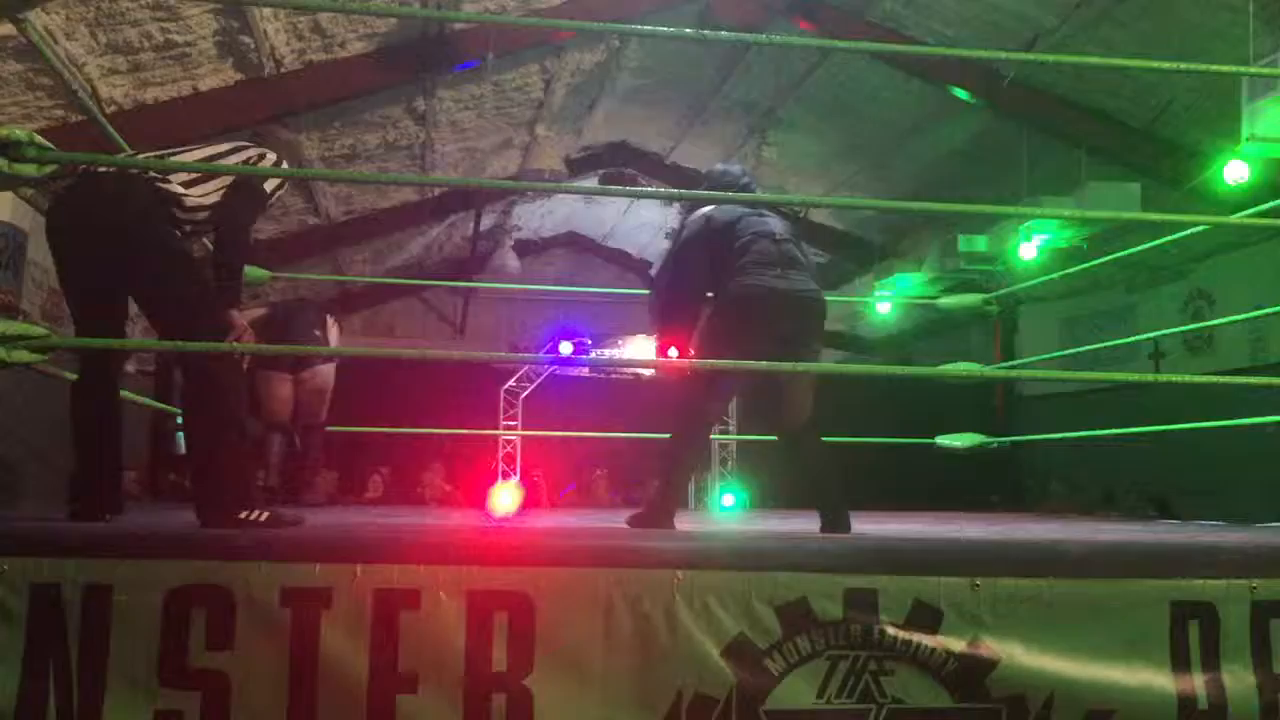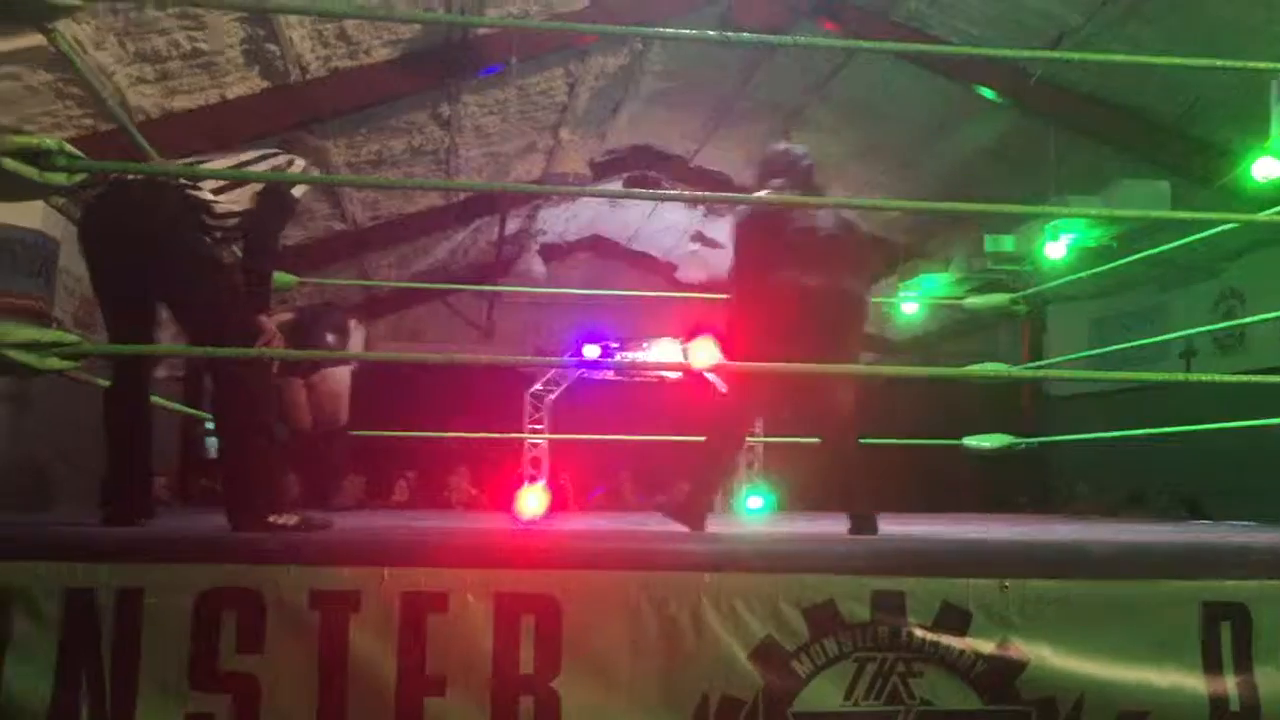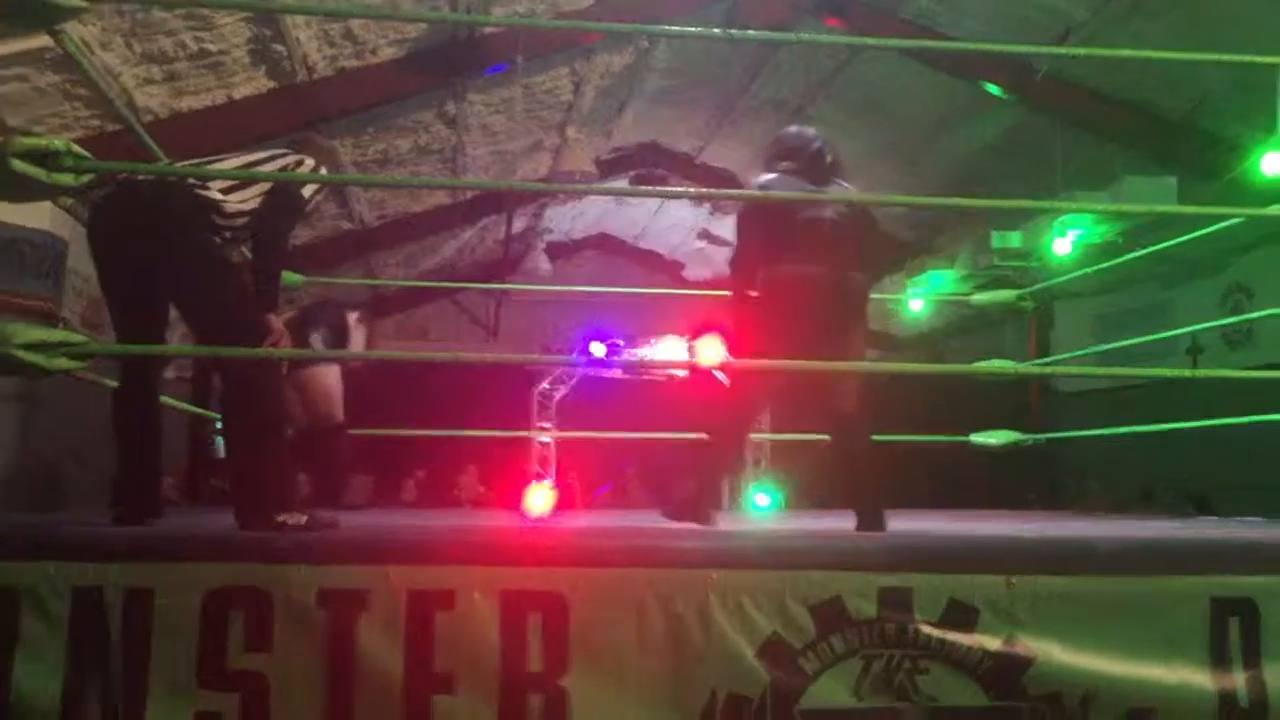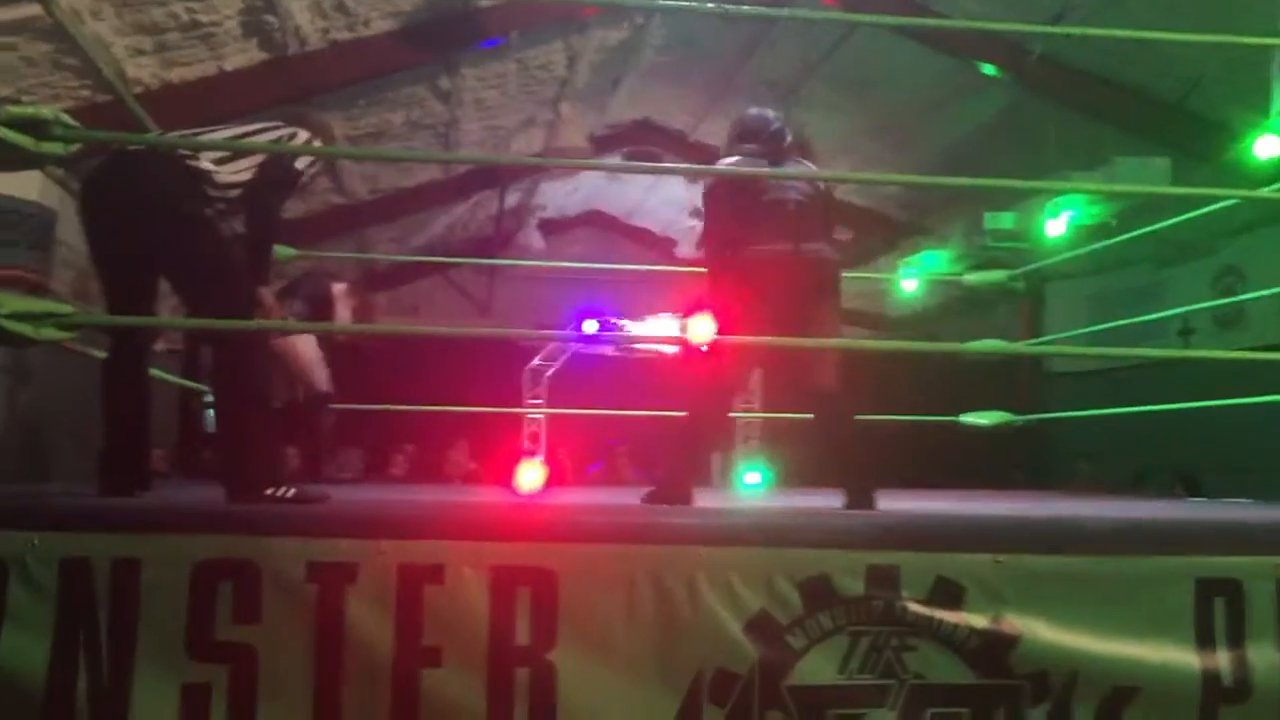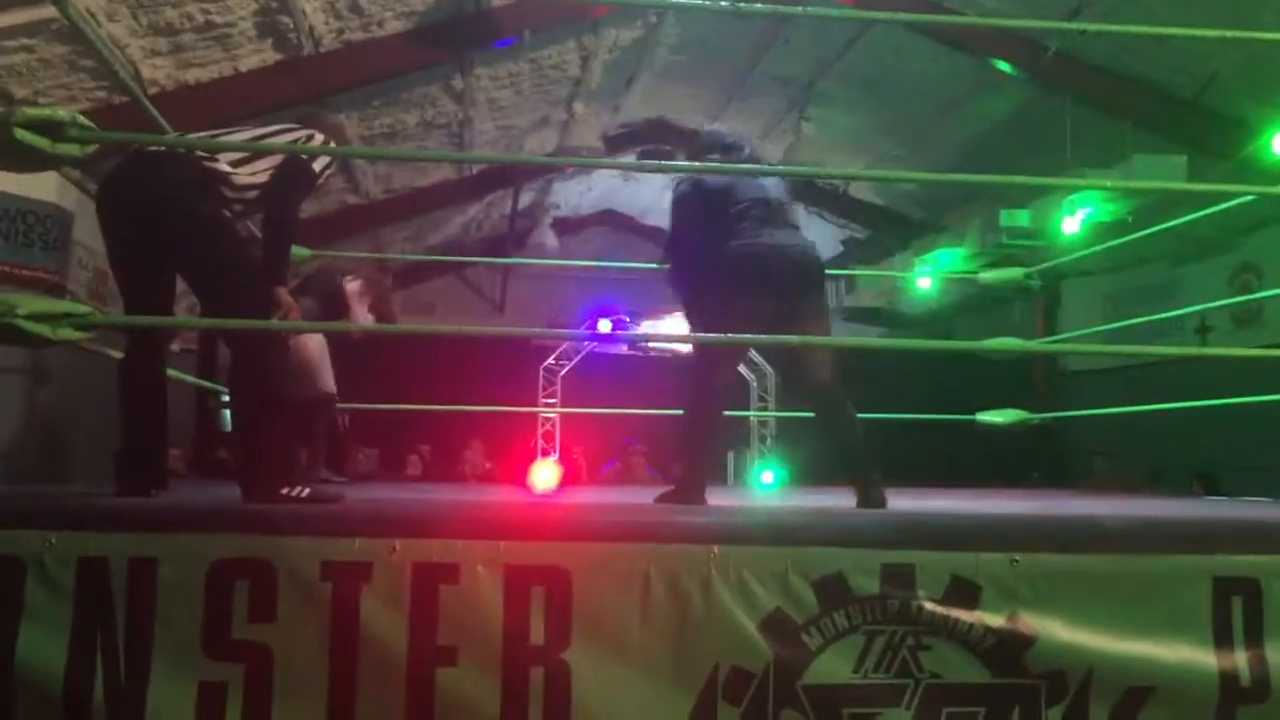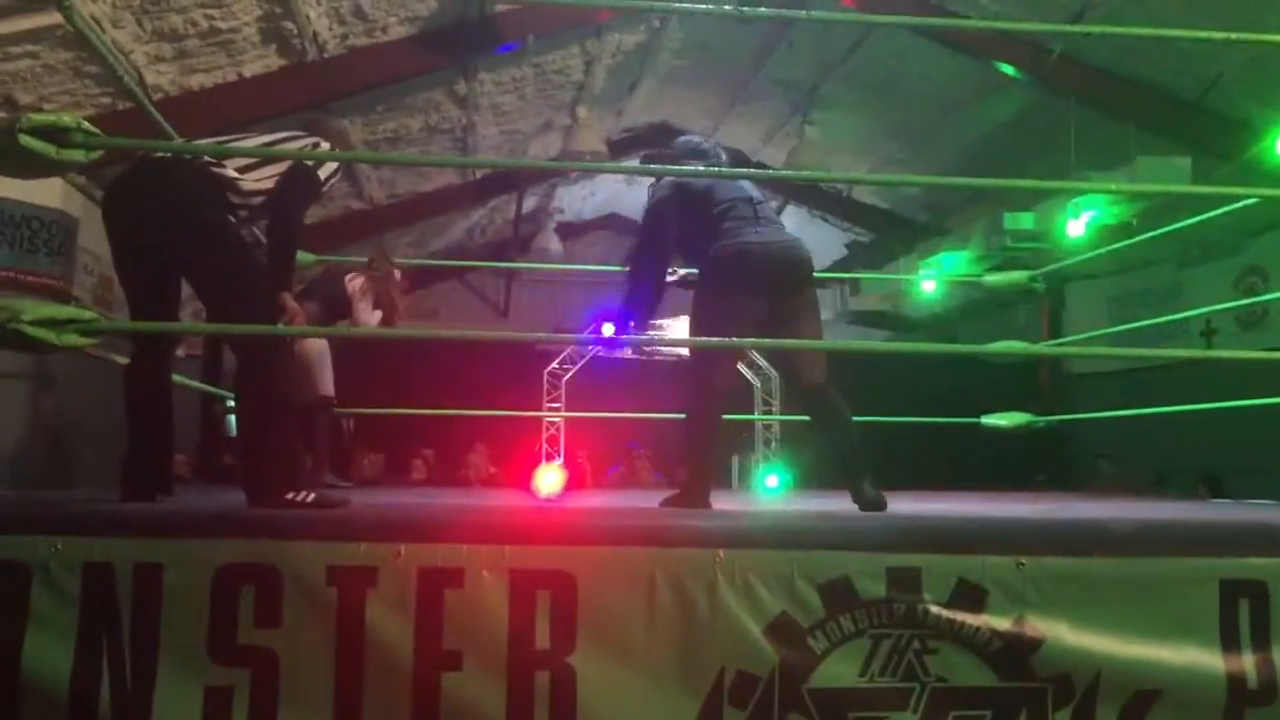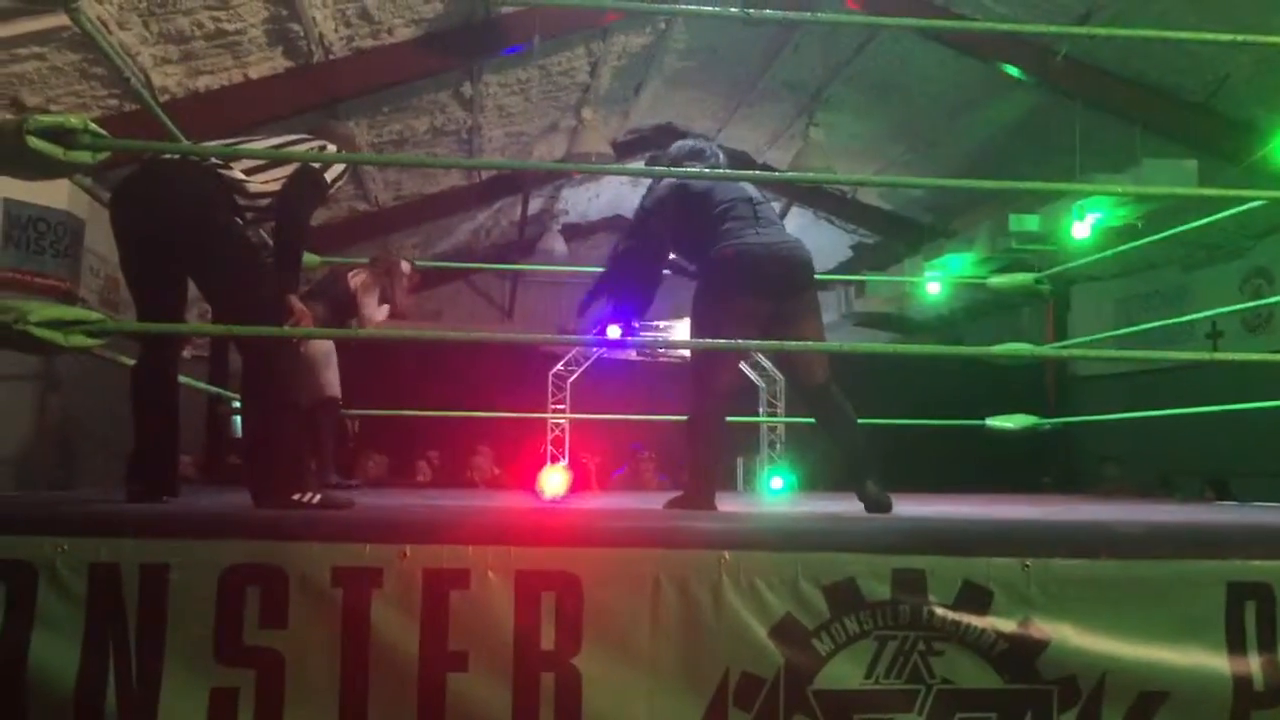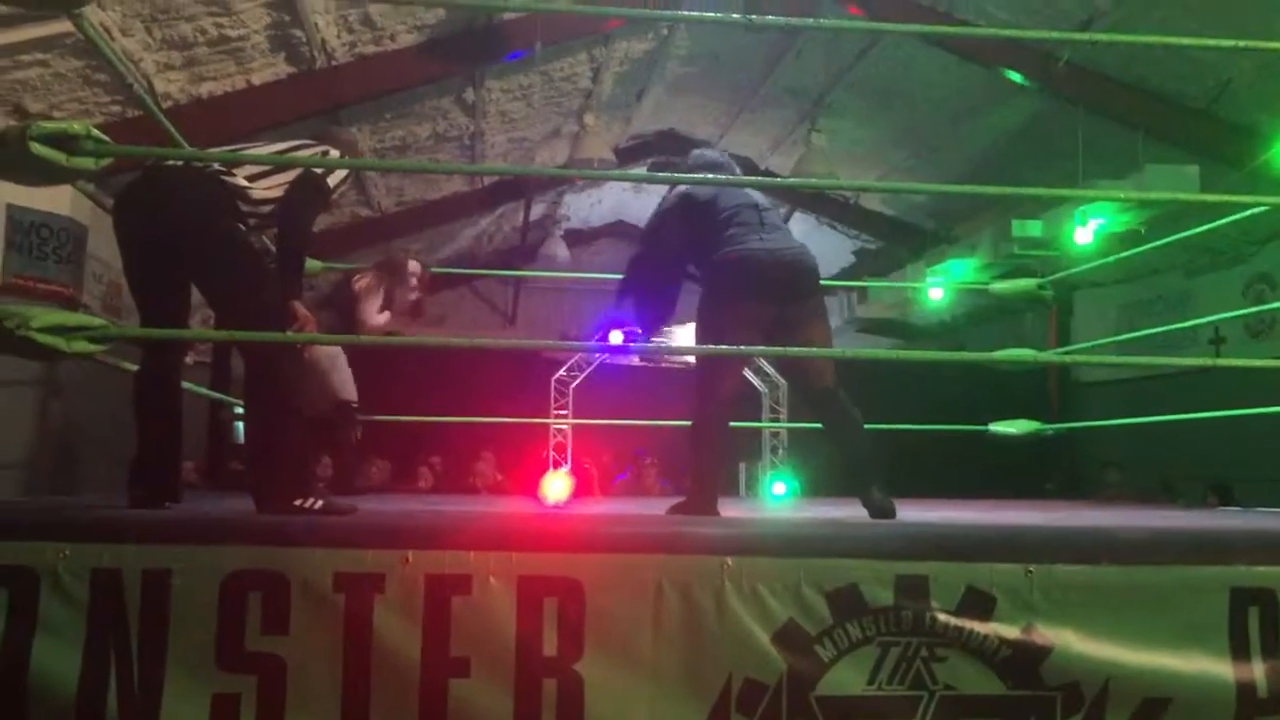
dt=0.2s
person 1, frame 1
left shoulder: (216, 155)
right shoulder: (271, 161)
right elbow: (233, 221)
right wrist: (229, 305)
left hip: (71, 203)
right hip: (138, 211)
left knee: (99, 357)
right knee: (212, 353)
left ankle: (91, 499)
right ankle: (227, 505)
person 1, frame 2
left shoulder: (247, 164)
right shoulder: (301, 169)
right elbow: (262, 227)
right wrist: (258, 310)
left hip: (104, 210)
right hip: (167, 219)
left knee: (131, 361)
right knee: (241, 357)
left ankle: (123, 503)
right ankle: (258, 508)
person 1, frame 3
left shoulder: (255, 164)
right shoulder: (310, 168)
right elbow: (271, 227)
right wrist: (266, 309)
left hip: (113, 210)
right hip: (175, 218)
left knee: (139, 362)
right knee: (249, 357)
left ankle: (132, 503)
right ankle: (266, 507)
person 1, frame 4
left shoulder: (250, 135)
right shoulder: (305, 141)
right elbow: (265, 199)
right wrist: (258, 283)
left hip: (105, 182)
right hip: (167, 189)
left knee: (130, 333)
right knee: (239, 331)
left ankle: (121, 476)
right ankle: (255, 481)
person 1, frame 5
left shoulder: (262, 138)
right shoulder: (320, 144)
right elbow: (281, 201)
right wrist: (275, 284)
left hip: (122, 183)
right hip: (184, 191)
left knee: (146, 334)
right knee: (256, 332)
left ankle: (137, 476)
right ankle: (271, 480)
person 1, frame 6
left shoulder: (269, 146)
right shoulder: (326, 152)
right elbow: (287, 206)
right wrist: (281, 290)
left hip: (128, 189)
right hip: (189, 197)
left knee: (152, 340)
right knee: (262, 337)
left ankle: (143, 481)
right ankle: (276, 485)
person 1, frame 7
left shoulder: (276, 148)
right shoulder: (332, 156)
right elbow: (293, 208)
right wrist: (288, 291)
left hip: (135, 191)
right hip: (197, 199)
left knee: (159, 341)
right knee: (268, 339)
left ankle: (149, 481)
right ankle: (282, 486)
person 1, frame 8
left shoulder: (280, 155)
right shoulder: (336, 161)
right elbow: (296, 213)
right wrist: (291, 296)
left hip: (138, 197)
right hip: (200, 206)
left knee: (162, 347)
right knee: (271, 343)
left ankle: (151, 487)
right ankle: (285, 491)
person 2, frame 1
left shoulder: (708, 217)
right shoulder: (779, 221)
left elbow: (678, 281)
left wrist: (671, 329)
left hip: (747, 310)
right hip: (805, 308)
left knee: (696, 416)
right knee: (798, 424)
left ankle: (661, 509)
right ankle: (832, 512)
person 2, frame 2
left shoulder: (761, 205)
right shoulder: (839, 213)
left elbow: (745, 273)
right elbow: (864, 267)
left wrist: (736, 327)
left hip: (784, 308)
right hip: (842, 310)
left knee: (736, 412)
right knee: (838, 420)
left ankle: (697, 503)
right ankle: (860, 515)
person 2, frame 3
left shoulder: (766, 187)
right shoulder: (847, 196)
left elbow: (746, 259)
right elbow: (867, 253)
left wrist: (742, 309)
left hip: (786, 302)
right hip: (844, 302)
left knee: (740, 406)
right knee: (845, 412)
left ankle: (702, 500)
right ankle: (868, 510)
person 2, frame 4
left shoulder: (729, 172)
right shoulder: (808, 173)
left elbow: (718, 241)
right elbow: (825, 230)
left wrist: (721, 293)
left hip: (760, 280)
right hip: (817, 276)
left knee: (715, 386)
right knee: (826, 391)
left ankle: (679, 485)
right ankle: (859, 489)
person 2, frame 5
left shoulder: (694, 182)
right shoulder: (772, 182)
left elbow: (685, 248)
left wrist: (694, 304)
left hip: (745, 271)
right hip: (804, 266)
left knee: (708, 384)
right knee: (823, 383)
left ankle: (691, 485)
right ankle: (868, 484)
person 2, frame 6
left shoulder: (675, 186)
right shoulder: (743, 184)
left elbow: (653, 252)
left wrist: (635, 309)
right wrist: (692, 277)
left hip: (739, 270)
right hip: (793, 263)
left knee: (708, 387)
right knee: (814, 384)
left ankle: (697, 489)
right ankle: (863, 483)
person 2, frame 7
left shoulder: (674, 187)
right shoulder: (744, 187)
left elbow: (637, 250)
left wrist: (617, 302)
right wrist: (678, 263)
left hip: (738, 270)
right hip: (793, 264)
left knee: (711, 389)
right knee: (818, 385)
left ankle: (700, 492)
right ankle: (868, 483)
person 2, frame 8
left shoulder: (684, 196)
right shoulder: (756, 197)
left elbow: (651, 260)
left wrist: (650, 310)
right wrist: (700, 273)
left hip: (740, 276)
right hip: (798, 271)
left knee: (714, 395)
right knee: (824, 391)
left ankle: (702, 498)
right ankle: (873, 491)
person 3, frame 1
left shoulder: (274, 311)
right shoulder: (328, 318)
left hip: (274, 355)
right hip: (314, 355)
left knee: (276, 424)
right knee: (312, 425)
left ankle: (273, 480)
right ankle: (306, 488)
person 3, frame 2
left shoulder: (303, 315)
right shoulder: (352, 323)
left elbow: (274, 322)
right elbow: (351, 359)
left hip: (292, 358)
left knee: (302, 431)
right knee: (334, 429)
left ankle: (311, 493)
right ankle: (329, 494)
person 3, frame 3
left shoulder: (317, 312)
right shoulder: (355, 319)
right hip: (314, 357)
left knee: (303, 431)
right knee: (332, 425)
right ankle: (336, 493)
person 3, frame 4
left shoulder: (317, 283)
right shoulder: (344, 291)
right elbow: (339, 332)
left knee: (287, 401)
right knee: (318, 392)
right ankle: (316, 467)
person 3, frame 5
left shoulder: (339, 281)
right shoulder: (360, 287)
right elbow: (358, 327)
right wrist: (372, 316)
right hip: (302, 323)
left knee: (302, 398)
right knee: (323, 394)
right ankle: (315, 466)
person 3, frame 6
left shoulder: (348, 279)
right shoulder: (363, 283)
right elbow: (363, 326)
right wrist: (382, 310)
right hip: (307, 327)
left knee: (305, 400)
right knee: (322, 398)
right ankle: (320, 471)
person 3, frame 7
left shoulder: (366, 279)
right shoulder: (369, 280)
right elbow: (369, 322)
right wrist: (390, 304)
right hip: (314, 327)
left knee: (312, 401)
right knee: (329, 399)
right ankle: (326, 471)
person 3, frame 8
left shoulder: (383, 288)
right shoulder: (375, 282)
left elbow: (374, 328)
right elbow: (367, 325)
left wrist: (398, 318)
right wrist: (396, 311)
left knee: (325, 411)
right knee: (347, 403)
right ankle: (346, 477)
